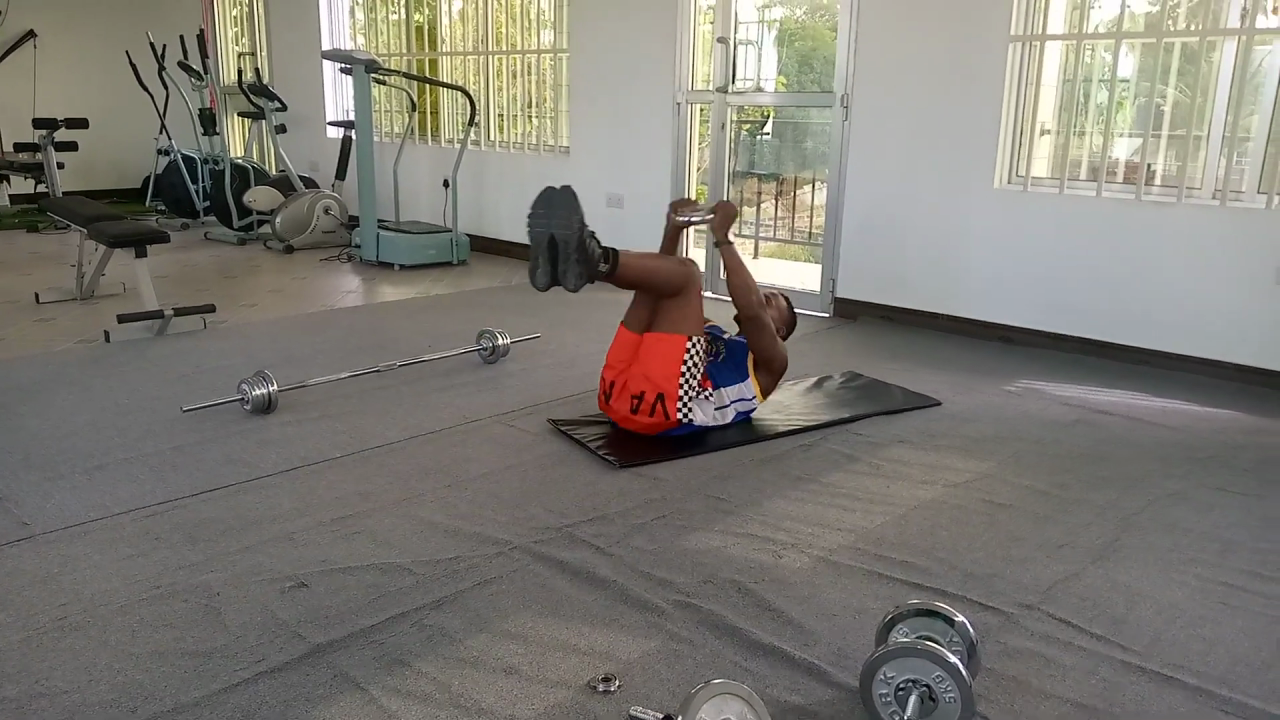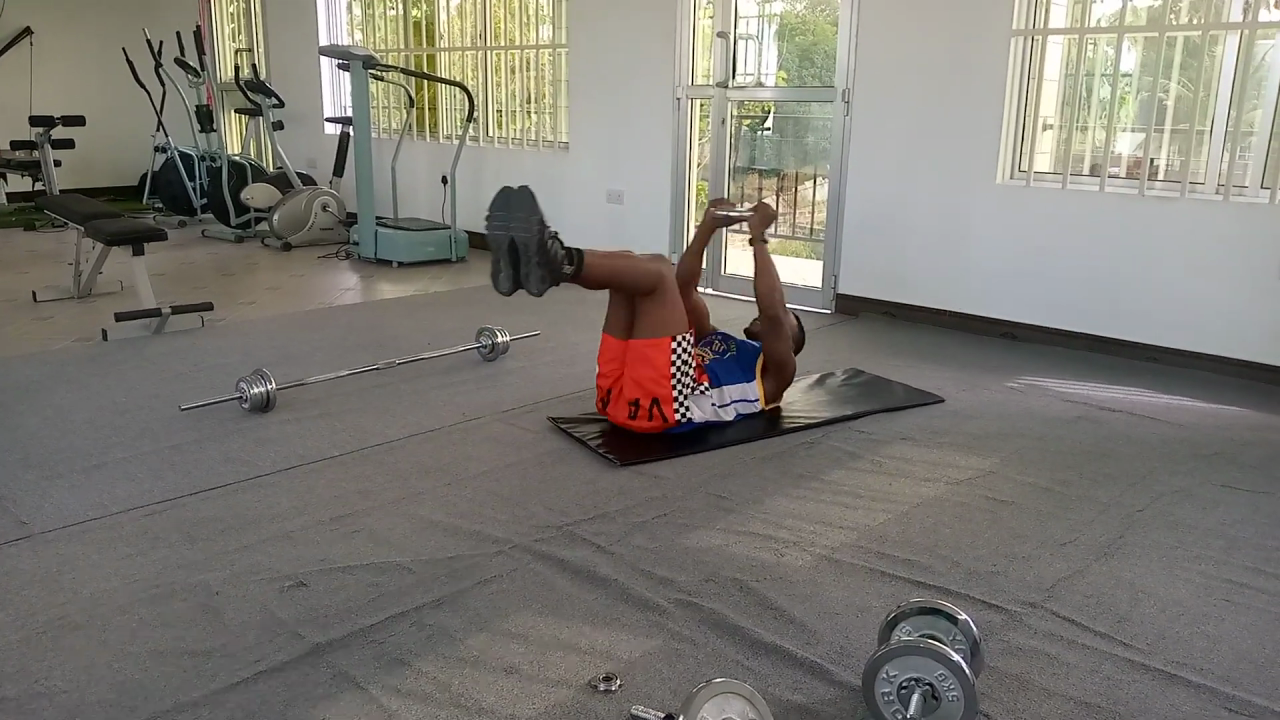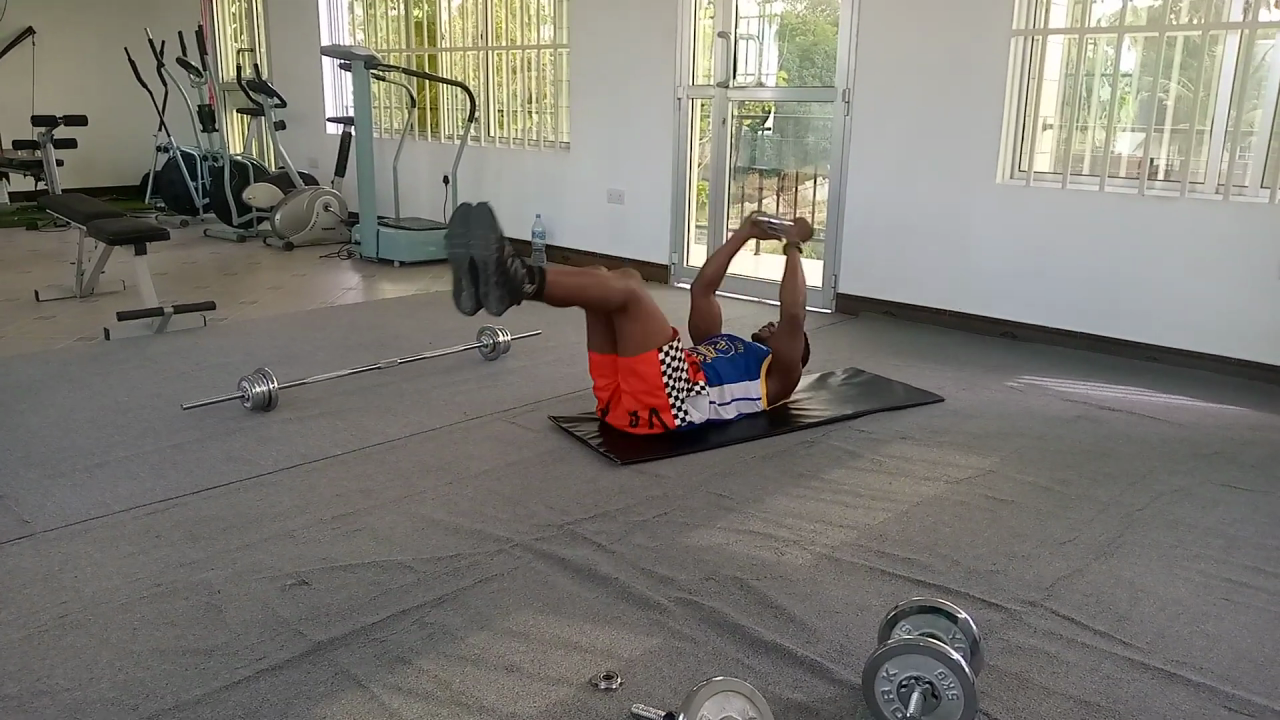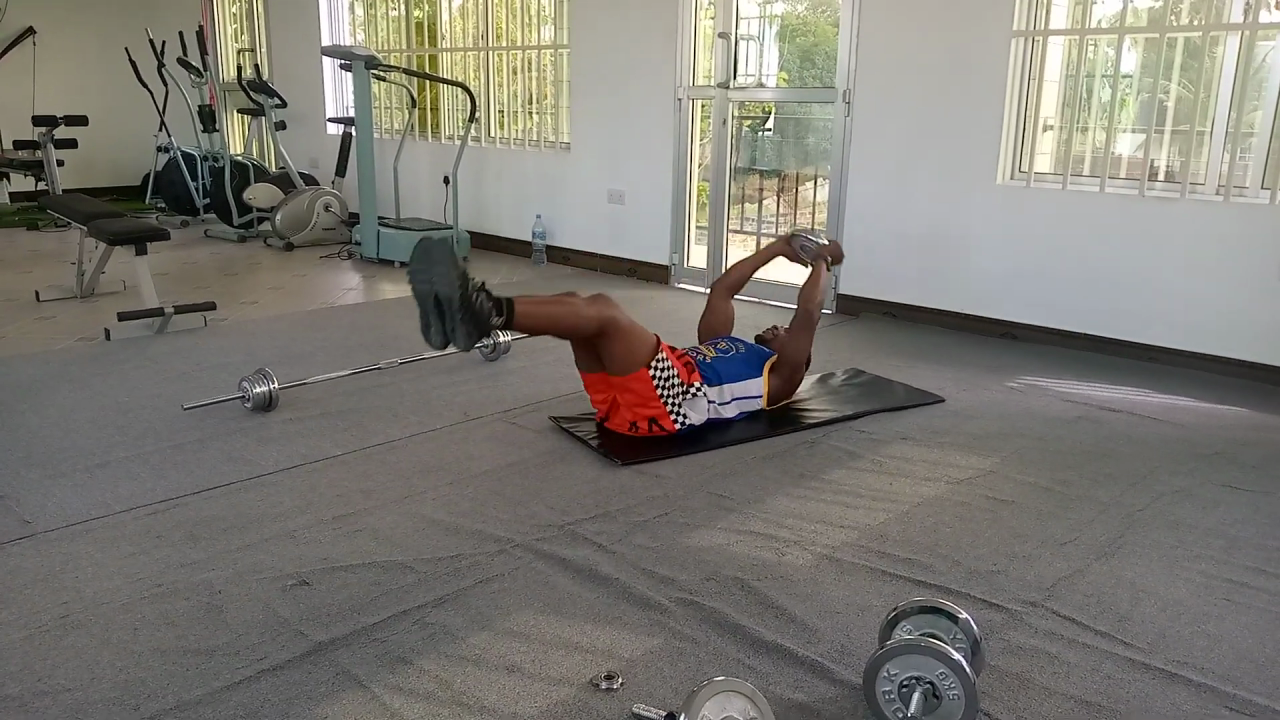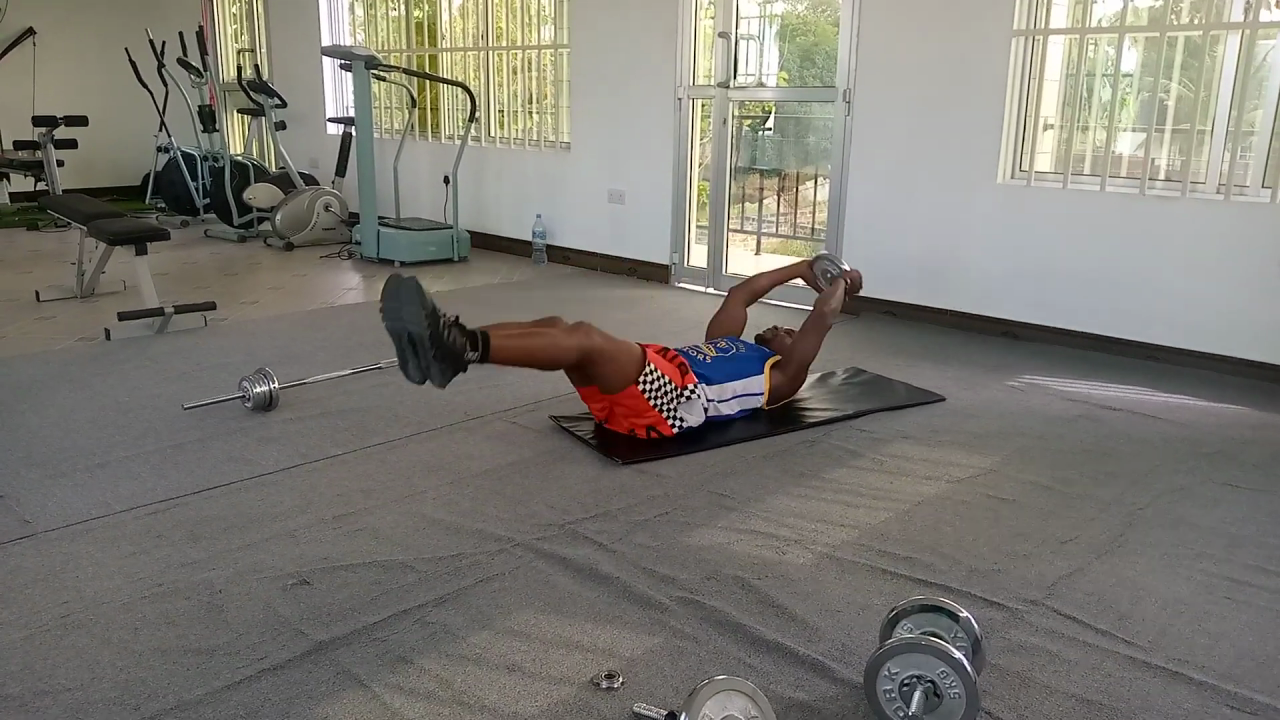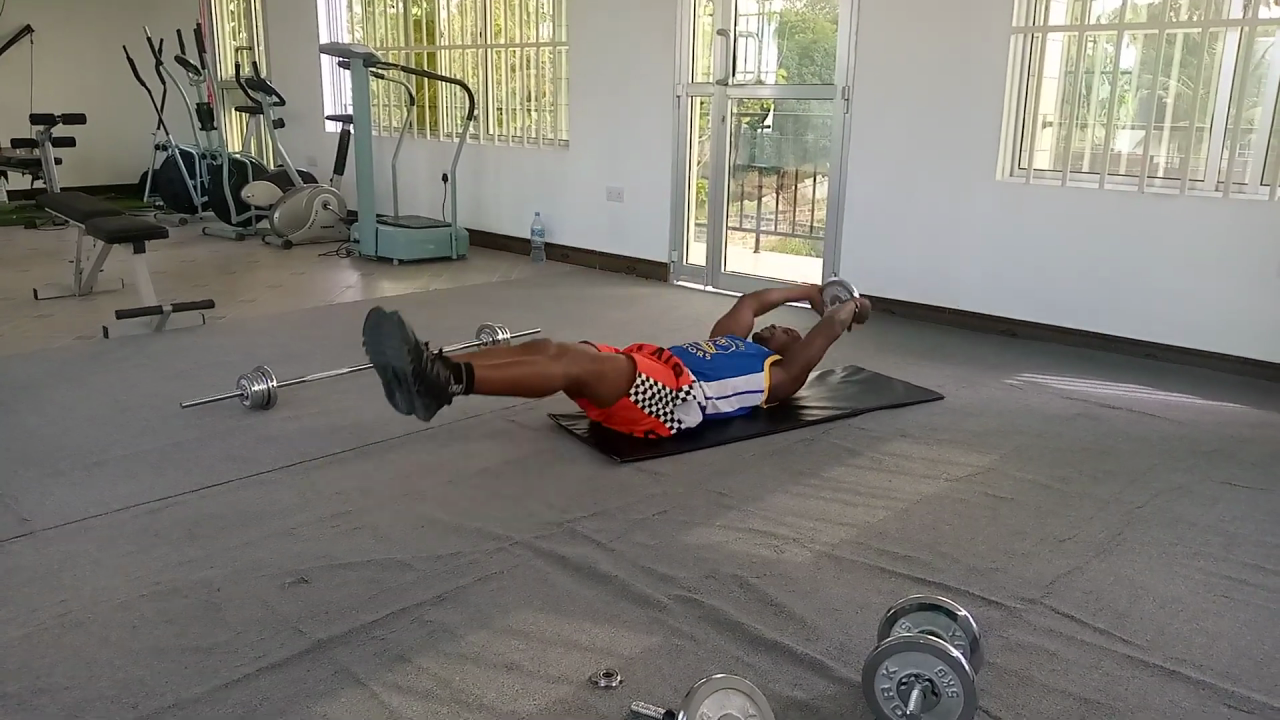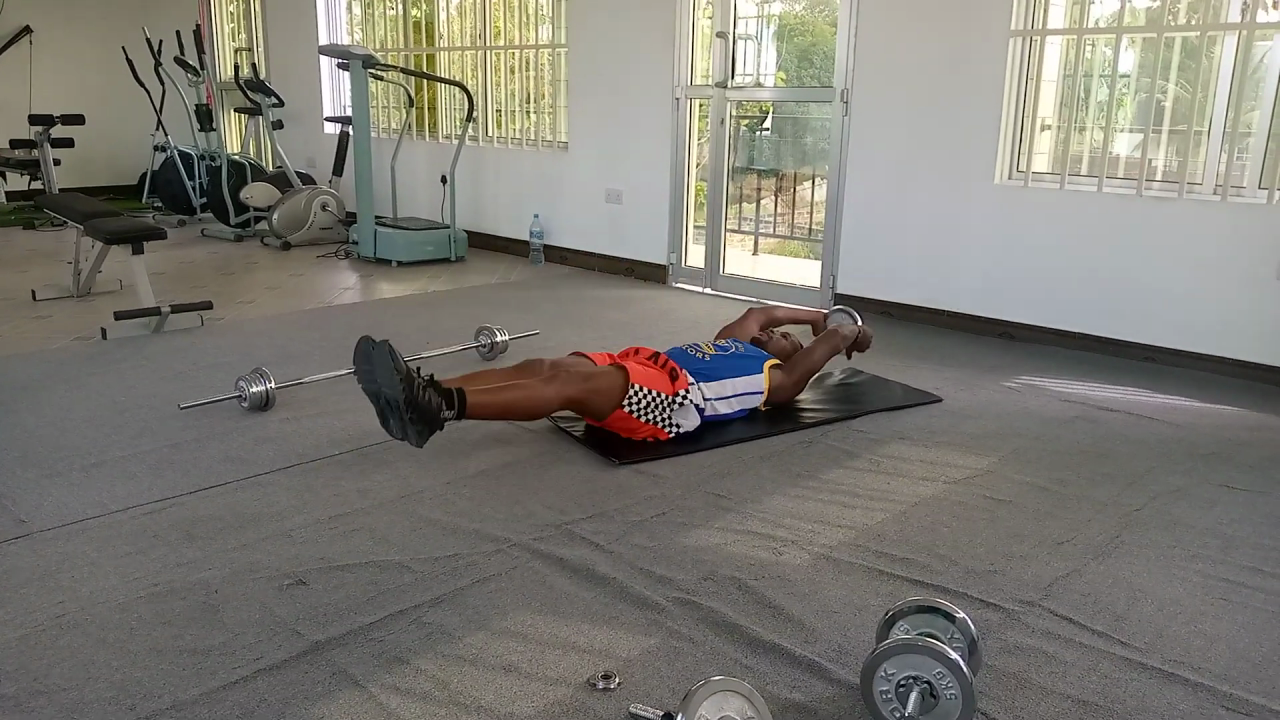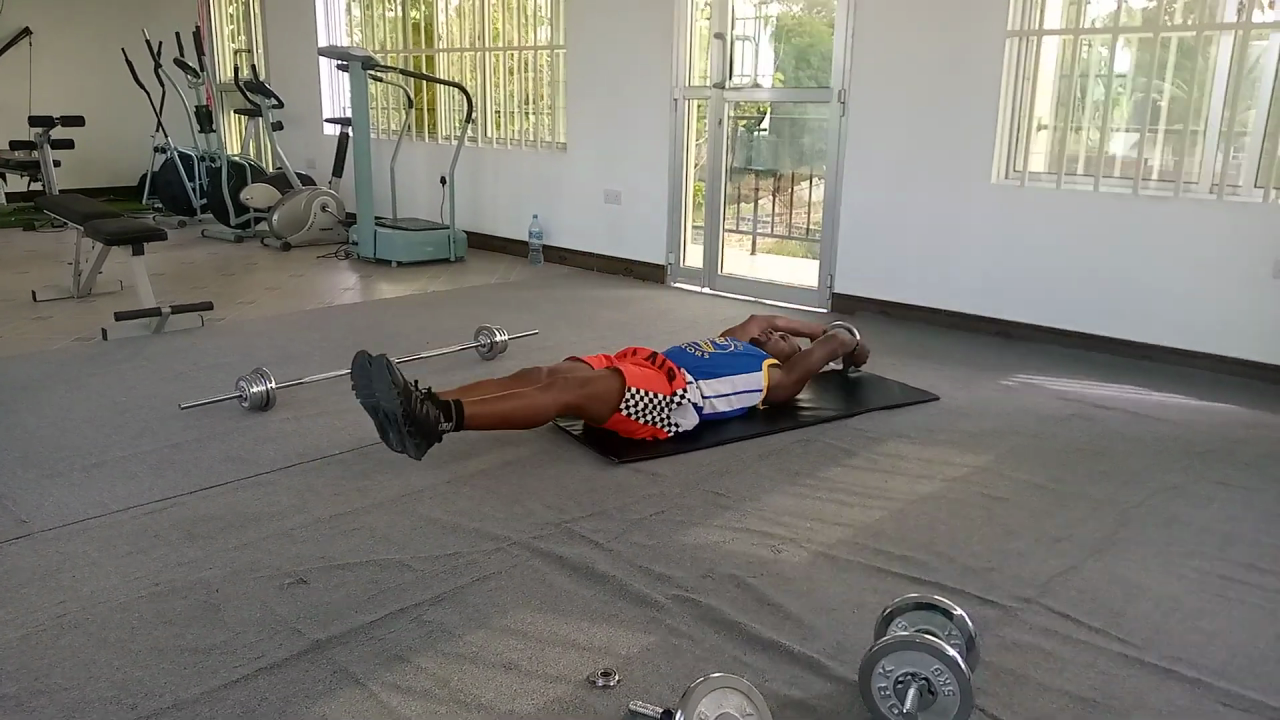
dt=0.1s
person 1, frame 1
left shoulder: (770, 361)
right shoulder: (710, 336)
left elbow: (752, 310)
right elbow: (652, 278)
left wrist: (722, 239)
right wrist: (674, 230)
left hip: (667, 408)
right hip: (620, 393)
left knee: (684, 273)
left ankle: (595, 259)
right ankle: (566, 263)
person 1, frame 2
left shoulder: (773, 371)
right shoulder: (712, 338)
left elbow: (772, 309)
right elbow: (685, 285)
left wrist: (757, 240)
right wrist: (708, 227)
left hip: (666, 402)
right hip: (618, 394)
left knee: (655, 269)
right knee: (633, 269)
left ankle: (557, 262)
right ankle: (533, 264)
person 1, frame 3
left shoulder: (778, 377)
right shoulder: (718, 343)
left elbow: (793, 313)
right elbow: (703, 286)
left wrist: (793, 249)
right wrist: (741, 236)
left hip: (668, 404)
right hip: (620, 394)
left knee: (626, 284)
right knee: (600, 281)
left ankle: (523, 279)
right ankle: (503, 281)
person 1, frame 4
left shoulder: (778, 378)
right shoulder: (726, 344)
left elbow: (806, 319)
right elbow: (721, 290)
left wrist: (819, 266)
right wrist: (773, 250)
left hip: (672, 399)
right hip: (619, 399)
left knee: (600, 308)
right knee: (571, 304)
left ankle: (488, 312)
right ankle: (468, 311)
person 1, frame 5
left shoulder: (780, 376)
right shoulder: (730, 346)
left elbow: (820, 321)
right elbow: (738, 296)
left wrist: (838, 286)
right wrist: (798, 269)
left hip: (671, 404)
left knee: (583, 337)
right knee: (557, 329)
left ankle: (464, 343)
right ankle: (449, 351)
person 1, frame 6
left shoulder: (780, 375)
right shoulder: (733, 342)
left elbow: (825, 329)
right elbow: (753, 301)
right wrist: (811, 291)
left hip: (671, 395)
right hip: (648, 365)
left knee: (573, 362)
right knee: (547, 350)
left ankle: (446, 381)
right ankle: (434, 372)
person 1, frame 7
left shoulder: (780, 379)
right shoulder: (736, 348)
left elbow: (831, 342)
right elbow: (758, 314)
right wrist: (815, 315)
left hip: (670, 401)
right hip: (645, 365)
left knee: (567, 382)
right knee: (541, 370)
left ankle: (437, 405)
right ankle: (427, 396)
person 1, frame 8
left shoulder: (776, 379)
right shoulder: (735, 348)
left elbow: (826, 347)
right elbow: (761, 319)
right wrist: (824, 326)
left hip: (667, 400)
right hip: (642, 365)
left knee: (566, 386)
right knee: (540, 376)
left ankle: (434, 420)
right ankle: (424, 405)
